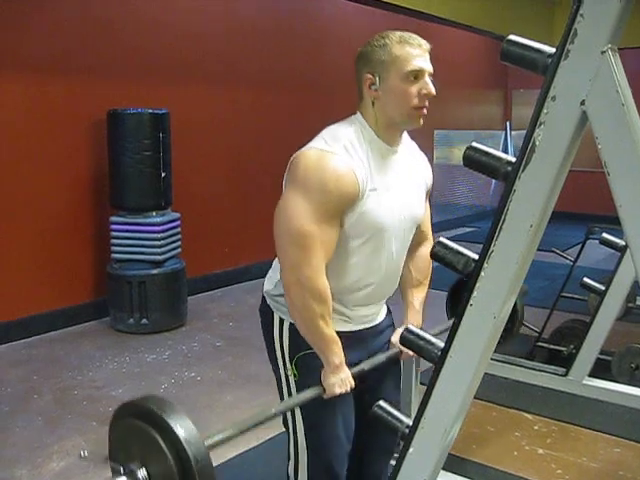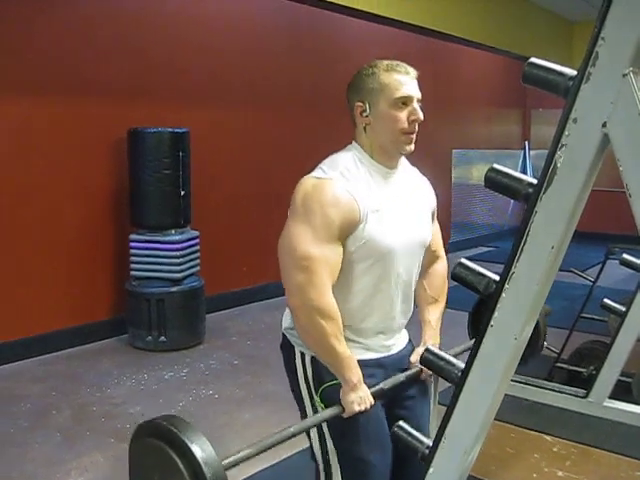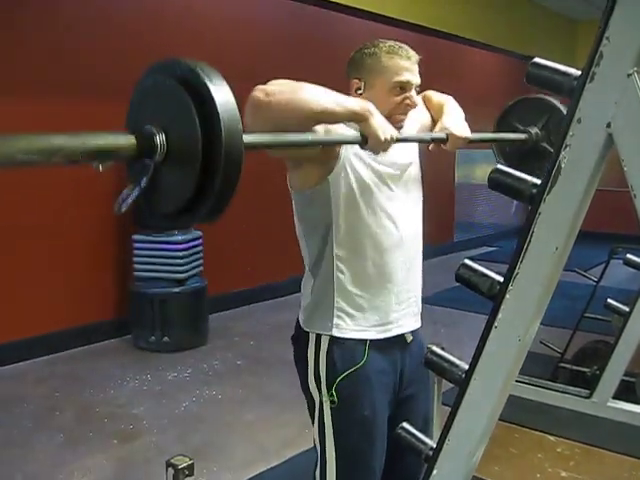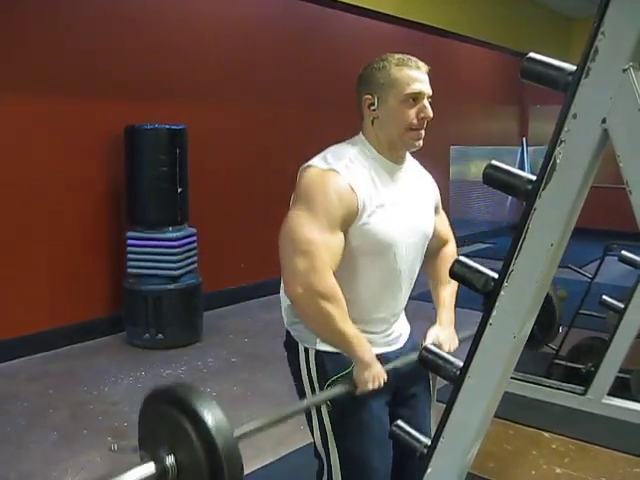
dt=0.7s
person 1, frame 1
left shoulder: (416, 161)
right shoulder: (328, 164)
left elbow: (420, 244)
right elbow: (302, 275)
left wrist: (413, 321)
right wrist: (333, 362)
left hip: (374, 322)
right hip: (304, 324)
left knee: (381, 440)
person 1, frame 2
left shoulder: (419, 185)
right shoulder: (329, 191)
left elbow: (434, 261)
right elbow: (307, 300)
left wrist: (430, 338)
right wrist: (349, 381)
left hip: (396, 353)
right hip: (328, 360)
person 1, frame 3
left shoulder: (404, 129)
right shoulder: (325, 141)
left elbow: (437, 99)
right elbow: (264, 102)
left wrist: (452, 117)
right wrist: (362, 112)
left hip: (406, 335)
right hip: (344, 343)
person 1, frame 4
left shoulder: (421, 179)
right shoulder: (332, 179)
left elbow: (442, 246)
right elbow: (307, 284)
left wrist: (444, 318)
right wrist: (361, 357)
left hip: (398, 344)
right hip: (331, 354)
